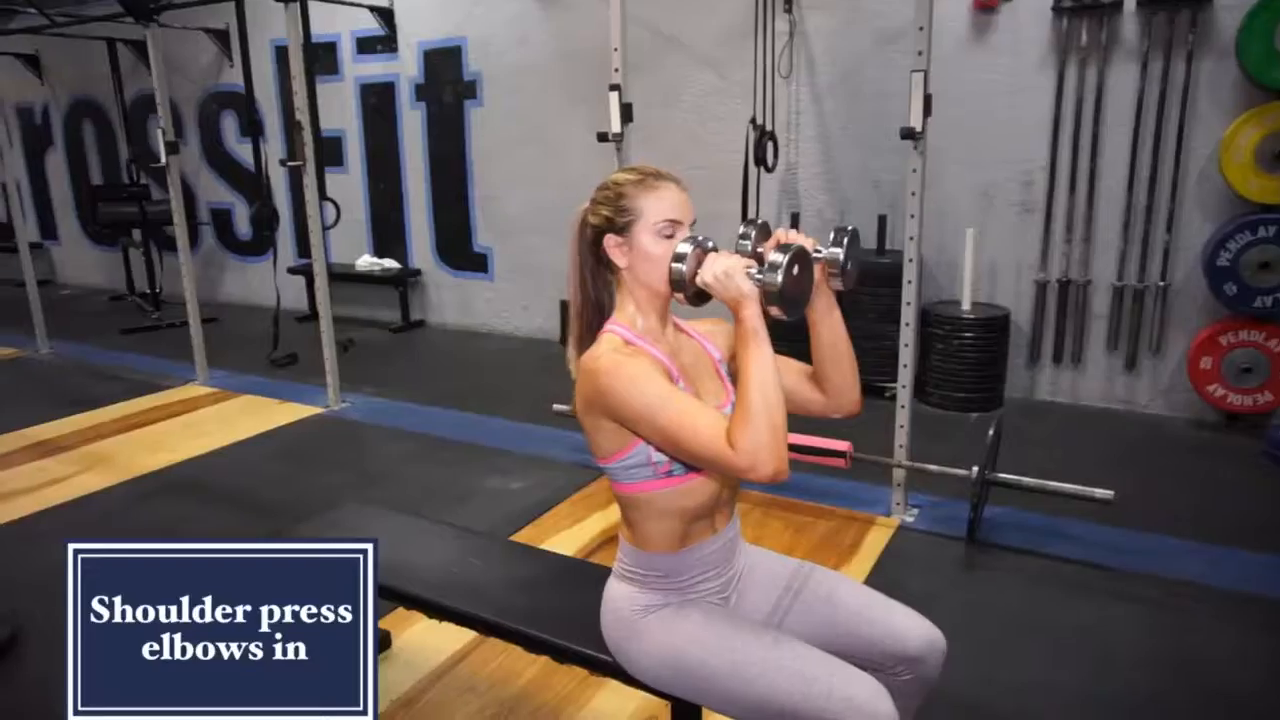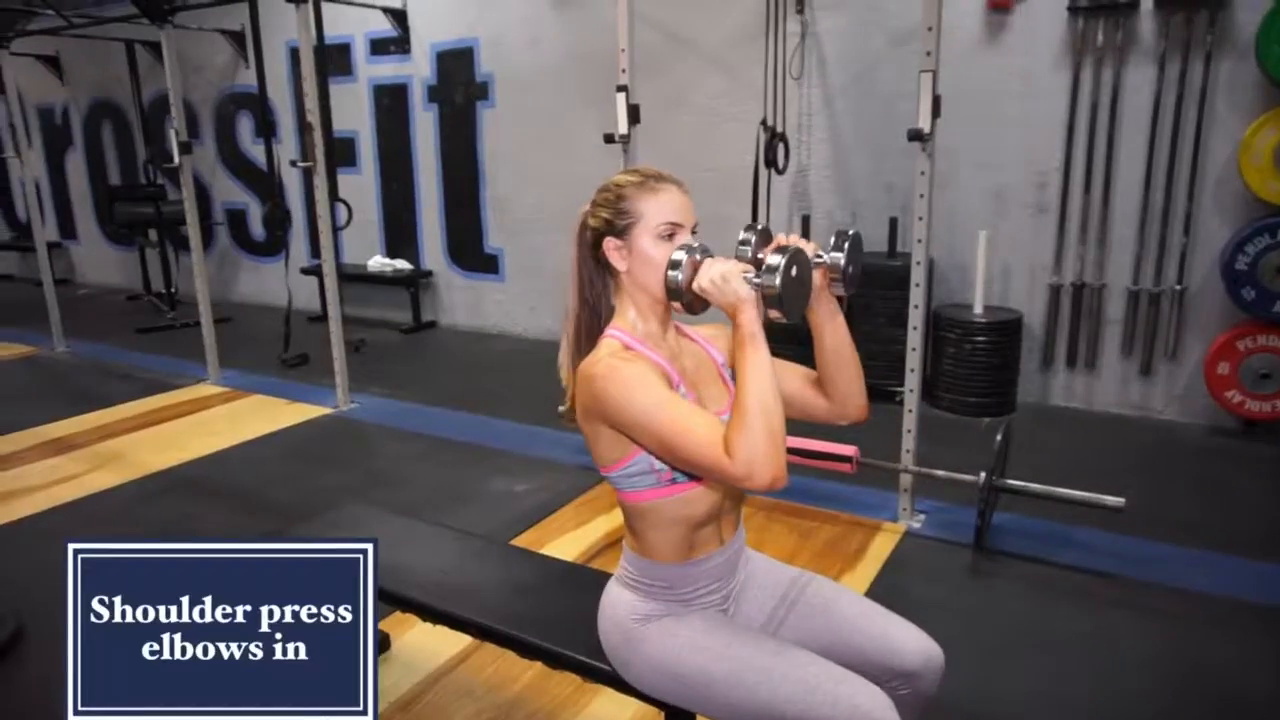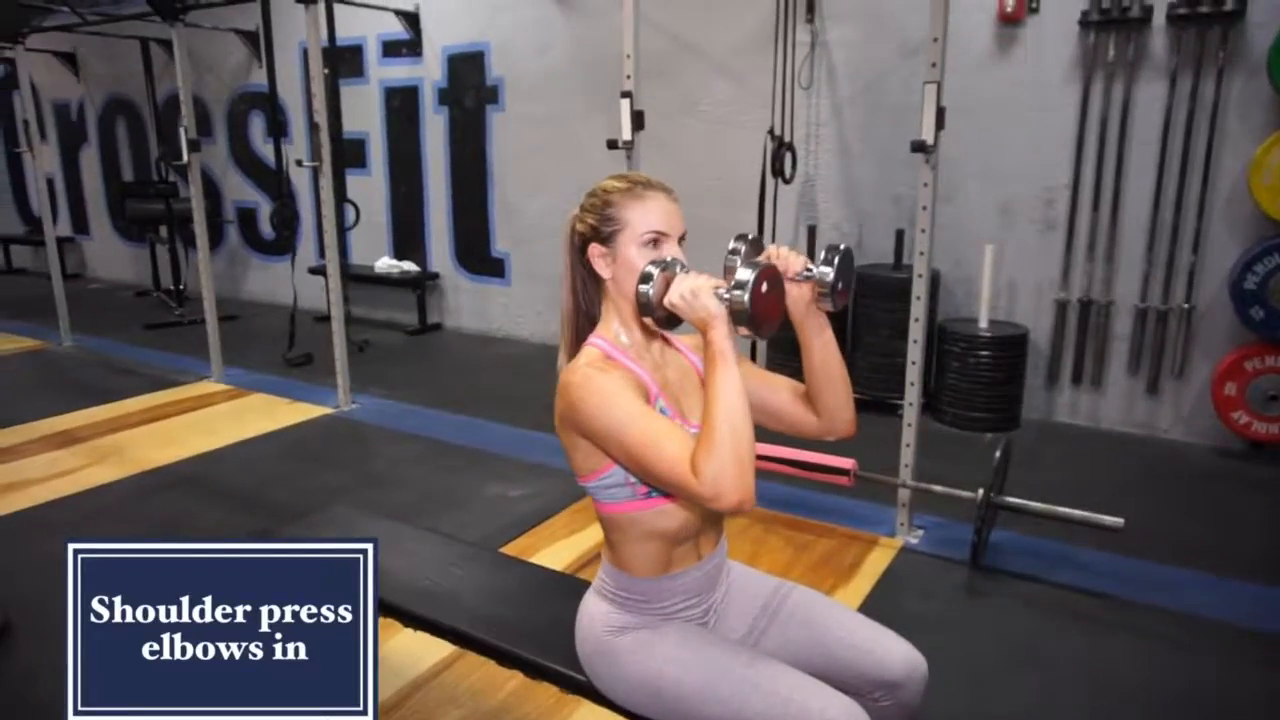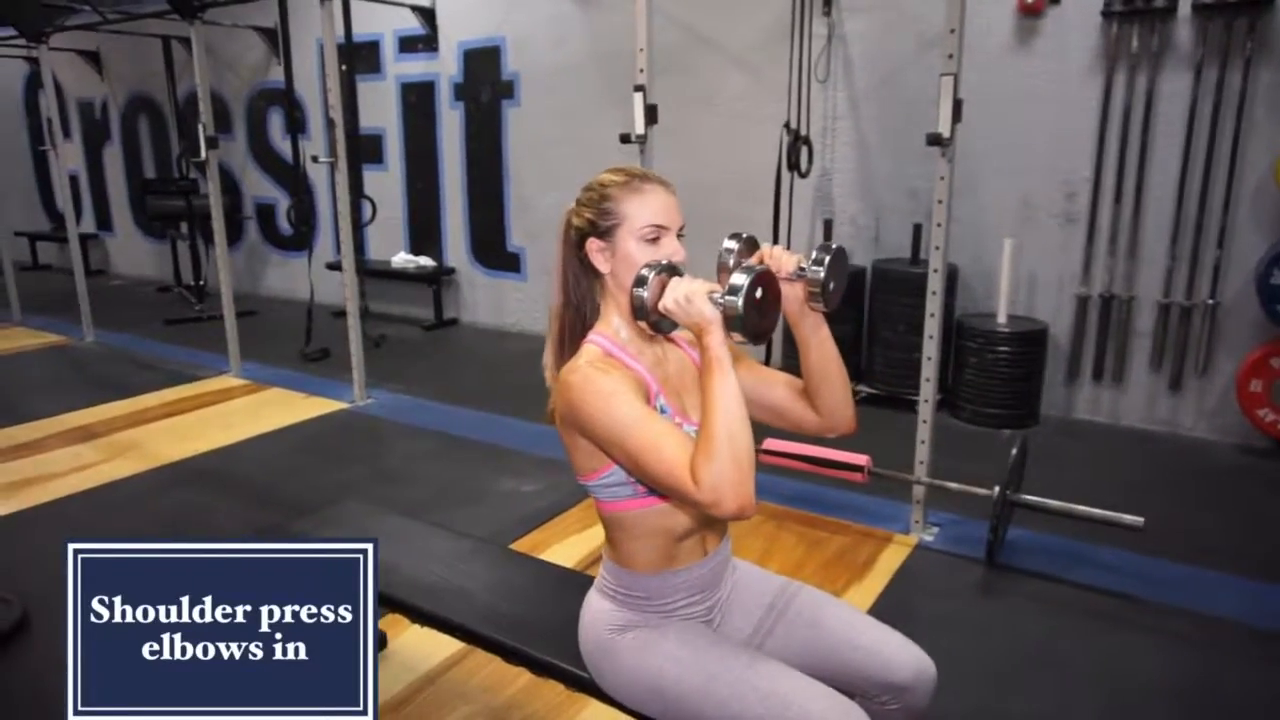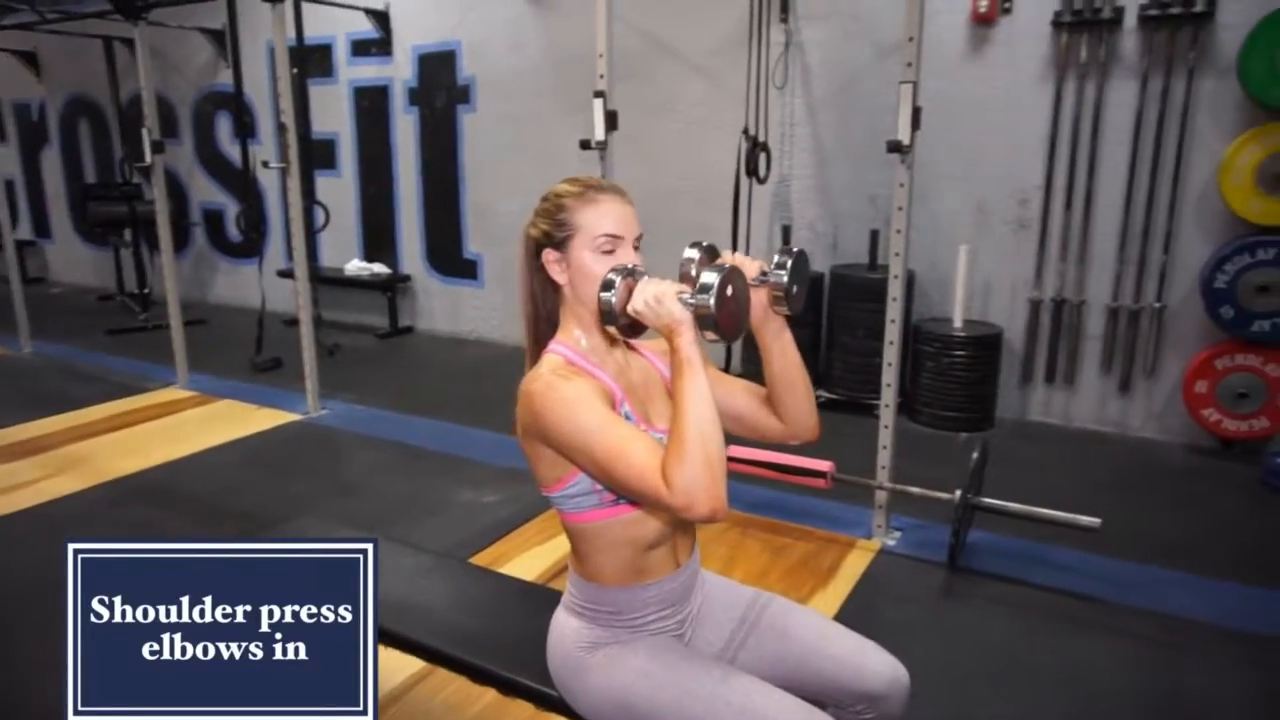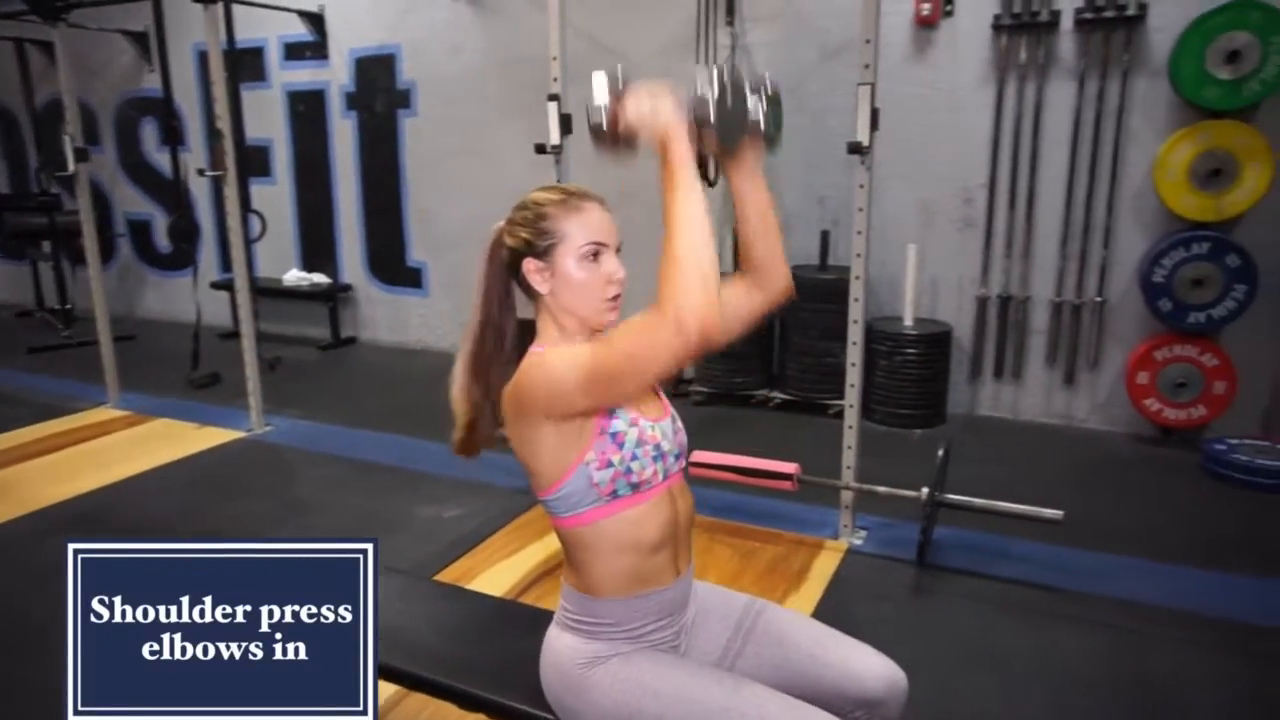
dt=0.5s
person 1, frame 1
left shoulder: (705, 337)
right shoulder: (611, 366)
left elbow: (839, 399)
right elbow: (762, 460)
left wrist: (816, 293)
right wrist: (748, 311)
left hip: (733, 570)
right hip: (662, 607)
left knee: (918, 649)
person 1, frame 2
left shoulder: (708, 342)
right shoulder: (610, 372)
left elbow: (846, 405)
right elbow: (759, 468)
left wrist: (818, 299)
right wrist: (746, 317)
left hip: (739, 579)
right hip: (662, 616)
left knee: (917, 664)
person 1, frame 3
left shoulder: (692, 352)
right shoulder: (590, 381)
left elbow: (833, 421)
right elbow: (728, 490)
left wrist: (806, 313)
right wrist: (718, 333)
left hip: (719, 590)
right hip: (640, 627)
left knee: (900, 673)
person 1, frame 4
left shoulder: (692, 349)
right shoulder: (589, 379)
left elbow: (834, 417)
right elbow: (728, 496)
left wrist: (800, 312)
right wrist: (713, 338)
left hip: (725, 588)
right hip: (644, 624)
person 1, frame 5
left shoulder: (654, 357)
right shoulder: (553, 388)
left elbow: (797, 425)
right elbow: (700, 498)
left wrist: (764, 319)
right wrist: (684, 337)
left hip: (694, 602)
right hip: (613, 641)
person 1, frame 6
left shoulder: (626, 363)
right shoulder: (538, 384)
left elbow: (768, 286)
right elbow: (691, 321)
left wrist: (742, 162)
right wrist: (675, 154)
left hip: (688, 614)
right hip: (609, 655)
